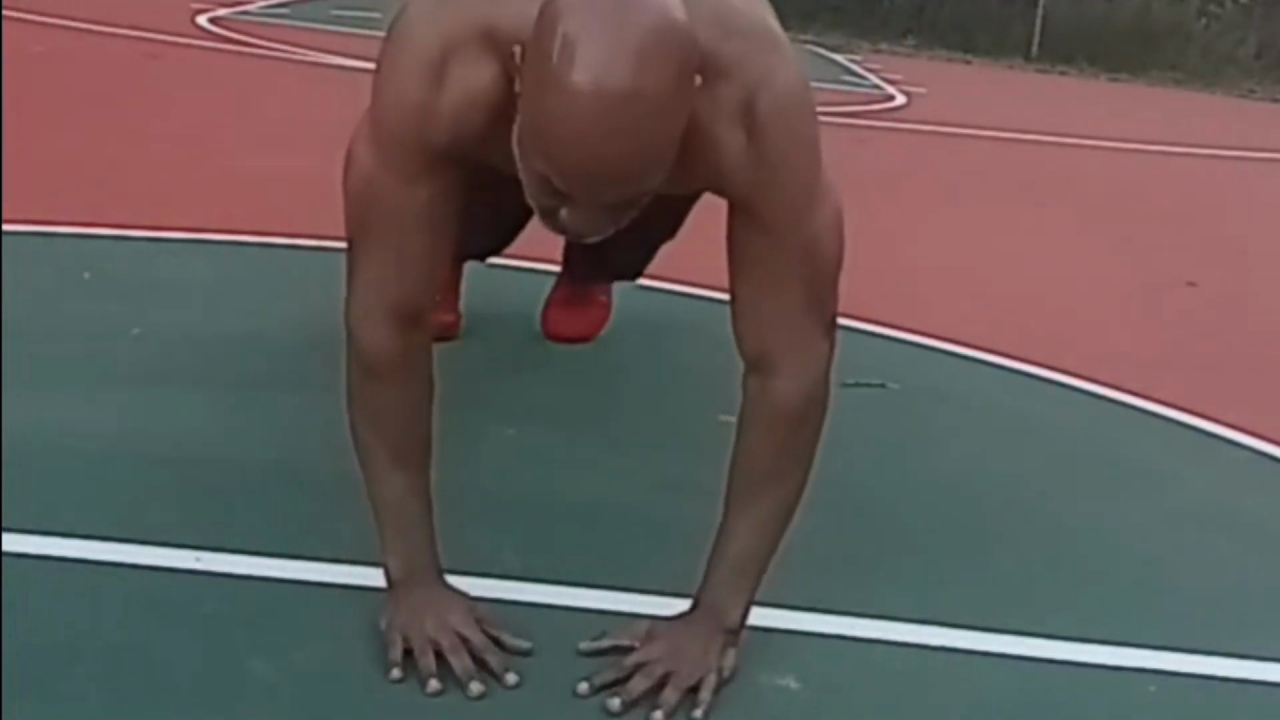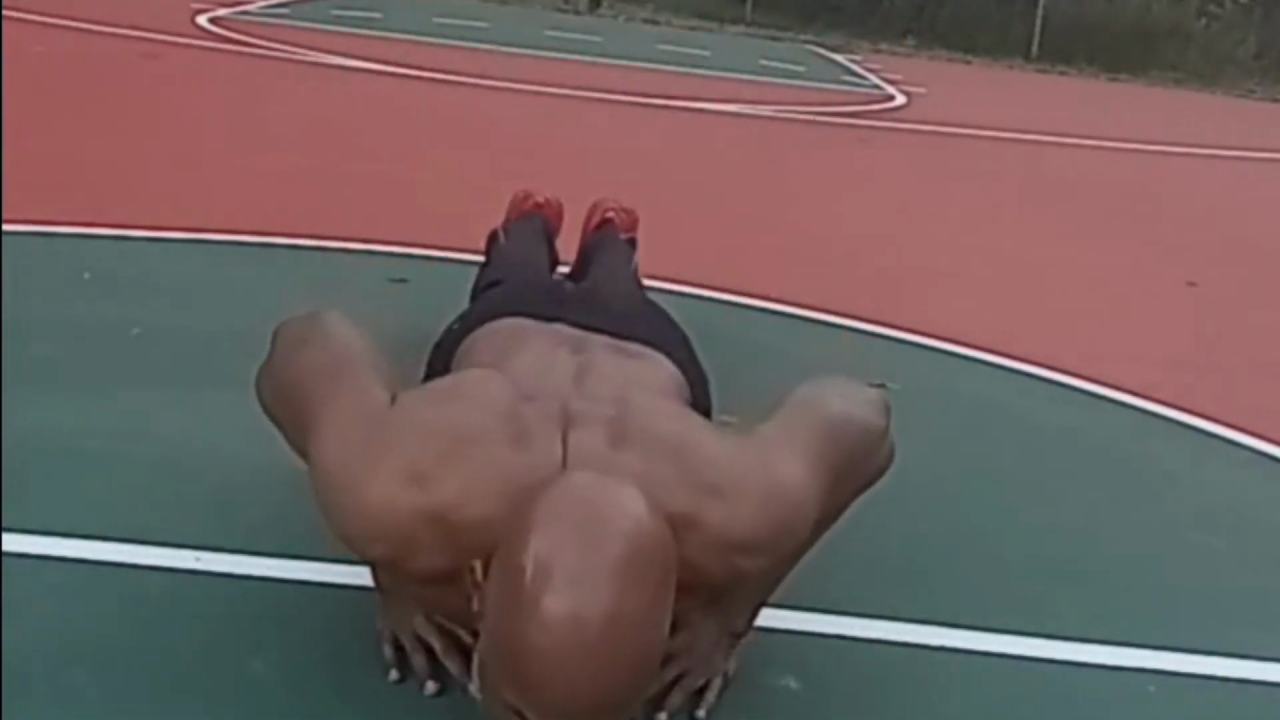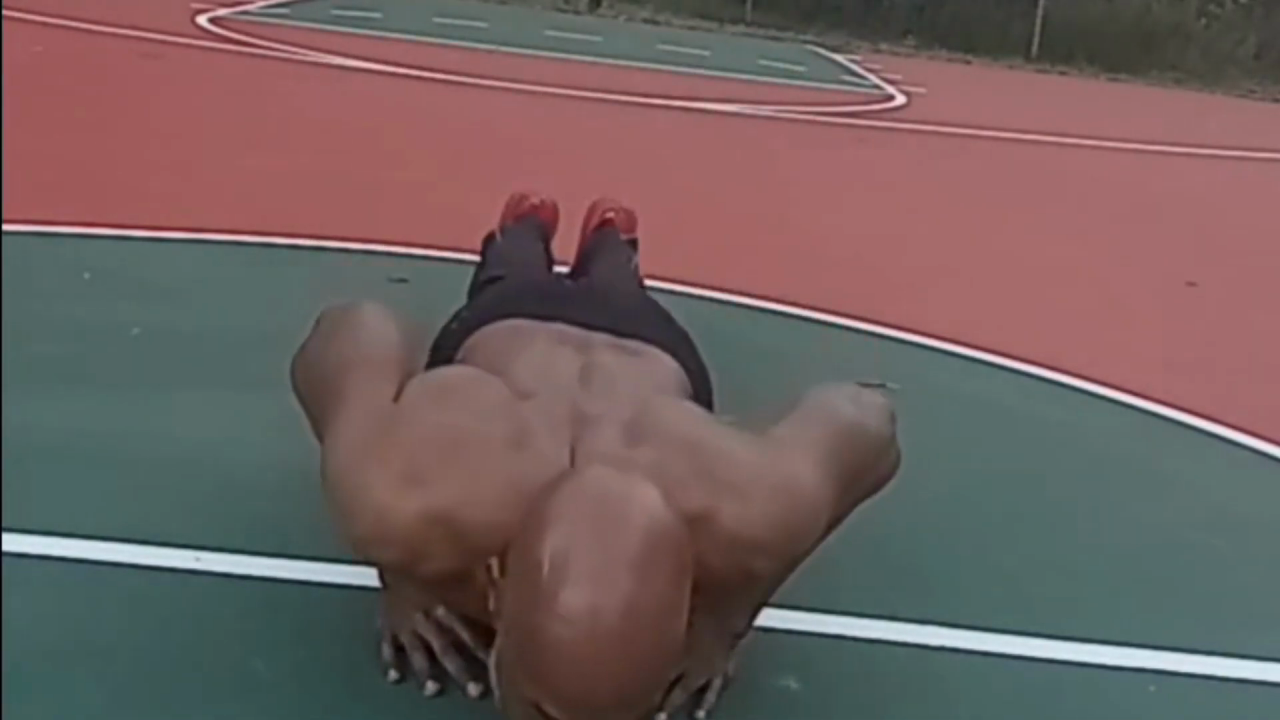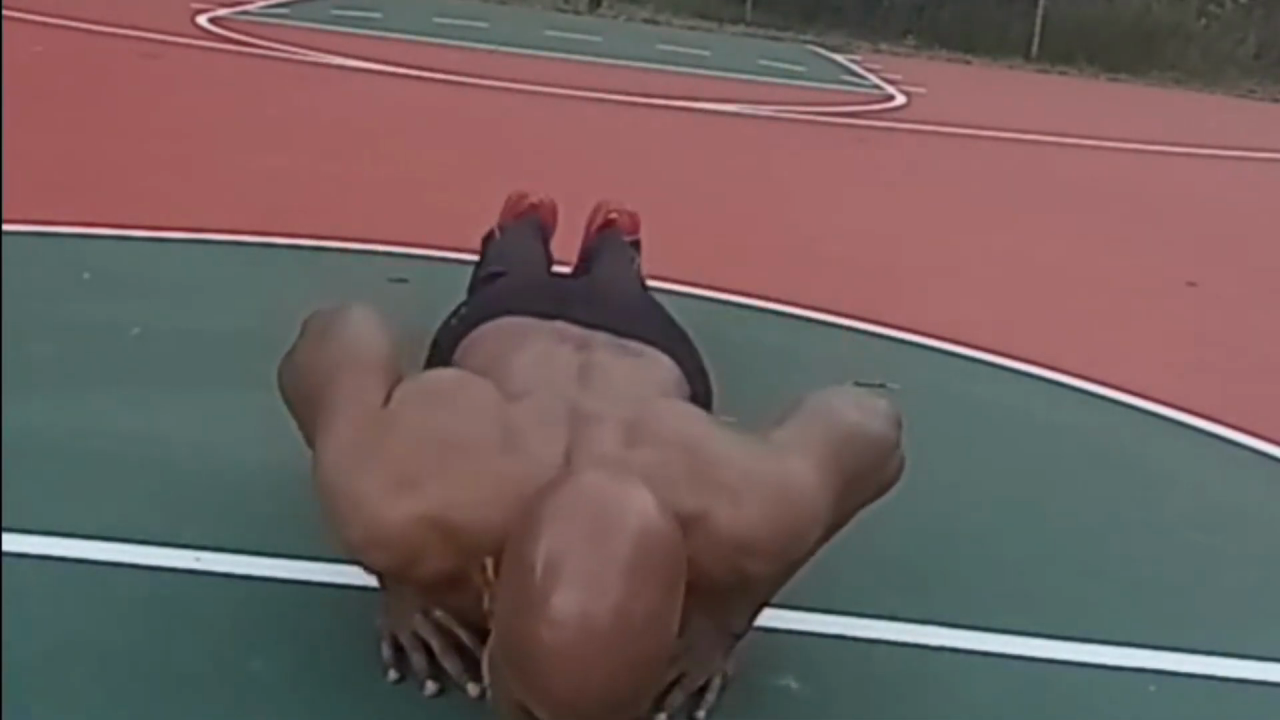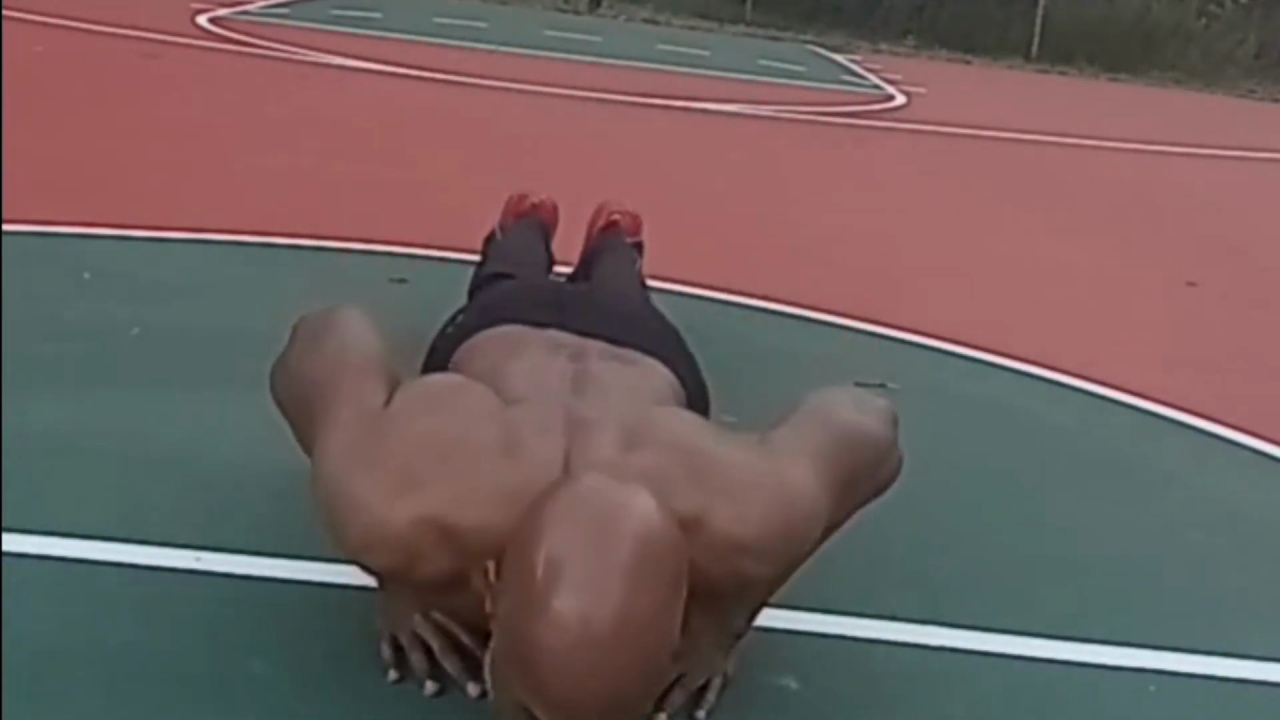
dt=1s
person 1, frame 1
left shoulder: (760, 108)
right shoulder: (441, 69)
left elbow: (789, 367)
right elbow: (386, 324)
left wrist: (717, 616)
right wrist: (411, 579)
left ankle: (589, 274)
right ankle: (447, 259)
person 1, frame 2
left shoulder: (731, 522)
right shoulder: (399, 505)
left elbow: (870, 425)
right elbow: (300, 347)
left wrist: (726, 622)
right wrist: (394, 587)
left hip: (649, 352)
right hip: (494, 338)
left ankle: (609, 235)
right ankle: (530, 224)
person 1, frame 3
left shoulder: (747, 516)
right shoulder: (406, 505)
left elbow: (872, 429)
right elbow: (348, 334)
left wrist: (724, 625)
right wrist: (401, 584)
left hip: (652, 350)
left ankle: (610, 235)
right ankle: (524, 227)
person 1, frame 4
left shoulder: (744, 523)
right shoulder: (405, 516)
left elbow: (877, 434)
left wrist: (723, 624)
right wrist: (405, 589)
left hip: (651, 352)
left ankle: (613, 236)
right ankle: (523, 224)
person 1, frame 5
left shoulder: (740, 527)
right shoulder: (401, 518)
left elbow: (875, 431)
right elbow: (325, 343)
left wrist: (722, 625)
left hip: (647, 362)
left ankle: (614, 239)
right ankle: (525, 226)
